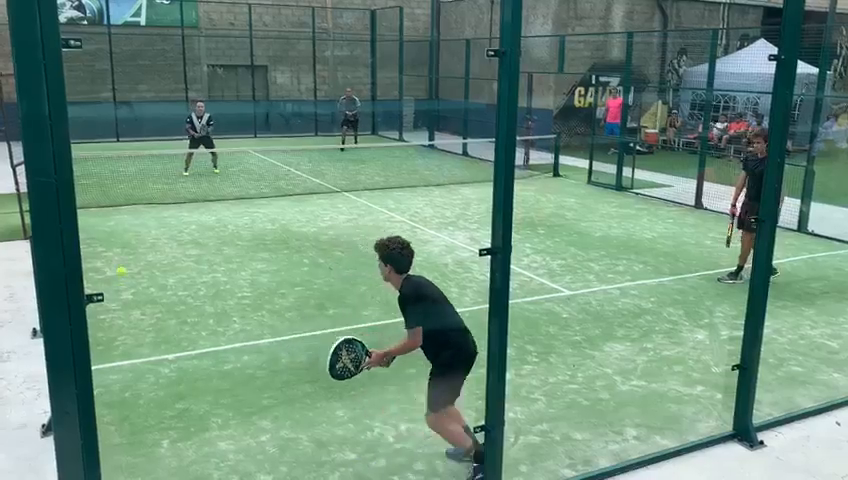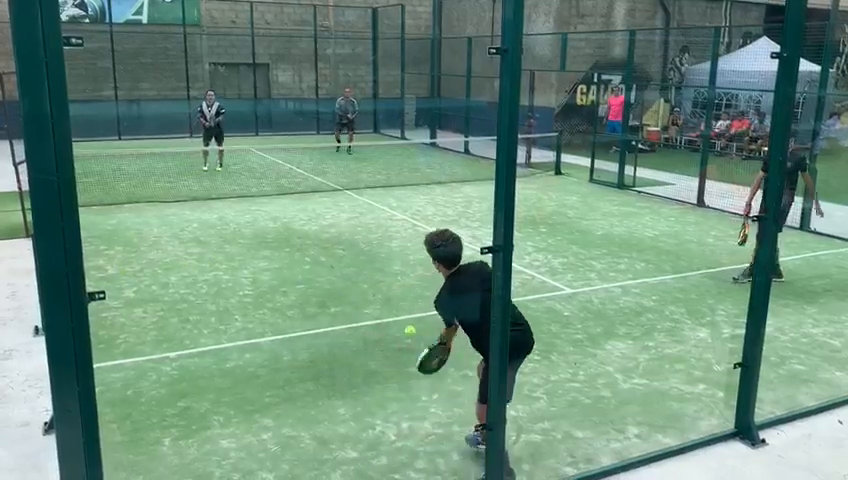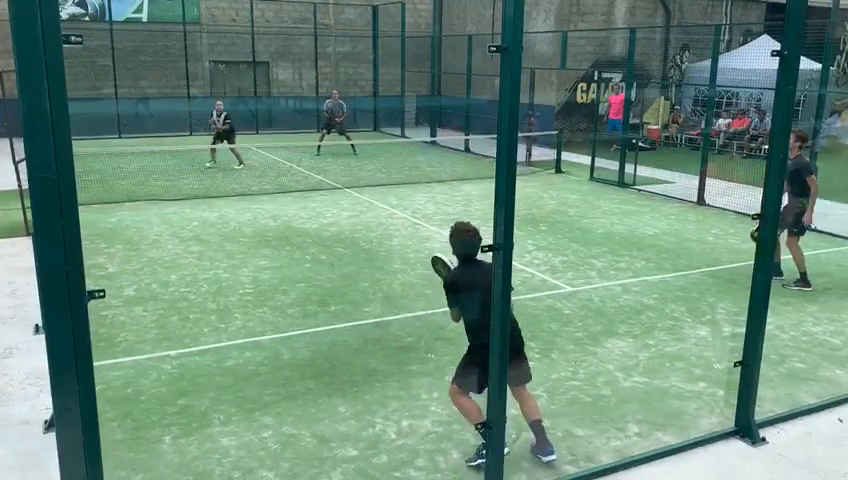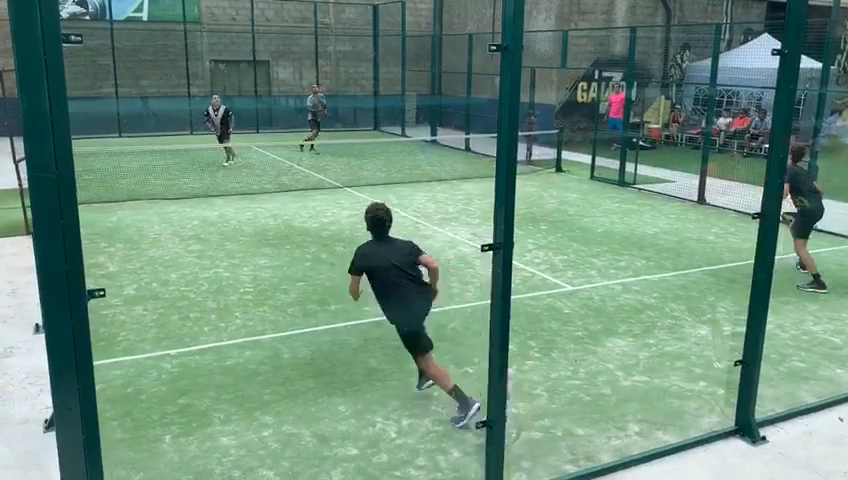
dt=0.4s
person 1, frame 1
left shoulder: (408, 295)
right shoulder: (417, 283)
left elbow: (415, 340)
left wrist: (385, 355)
right wrist: (390, 352)
left hip: (453, 355)
right hip: (454, 349)
left knee: (435, 419)
right knee: (442, 405)
left ankle: (484, 463)
right ankle: (474, 449)
person 1, frame 2
left shoulder: (444, 298)
right shoulder: (481, 268)
left elbow: (451, 331)
left wrist: (444, 342)
right hip: (524, 336)
left knee: (485, 410)
right knee: (483, 372)
right ankle: (487, 437)
person 1, frame 3
left shoulder: (452, 279)
right shoulder: (492, 269)
left elbow: (456, 317)
left hip: (483, 343)
right hip: (512, 336)
left knee: (458, 393)
right knee: (519, 389)
left ankle: (490, 441)
right ankle: (544, 446)
person 1, frame 4
left shoulder: (363, 252)
right shoulder: (407, 245)
left elbow: (355, 291)
right elbow: (433, 265)
left wrist: (356, 296)
right wrist: (434, 288)
left hip: (401, 312)
right hip: (421, 302)
left knee: (427, 361)
left ankle: (466, 403)
right ankle: (423, 375)
person 2, frame 1
right shoulder: (749, 158)
right elbow: (742, 181)
left wrist: (776, 210)
right wrist: (733, 203)
left hip: (761, 205)
right hip: (748, 202)
left knee: (747, 237)
right knee: (751, 238)
left ankle: (737, 273)
right ankle: (769, 268)
person 2, frame 2
left shoulder: (799, 159)
left elbow: (808, 182)
right elbow: (758, 180)
left wrist: (816, 202)
right wrist: (748, 202)
left hip: (783, 204)
left ankle: (751, 270)
right ankle: (776, 271)
person 2, frame 3
left shoulder: (801, 163)
right shoulder: (791, 162)
left elbow: (815, 187)
left wrist: (809, 212)
left hip: (800, 207)
right hip: (792, 205)
left knee: (791, 241)
left ankle: (804, 280)
right ankle: (776, 269)
person 2, frame 4
left shoulder: (788, 171)
right shoulder: (803, 171)
left elbow: (784, 193)
right elbow: (819, 191)
left hip: (805, 207)
right hip: (817, 207)
left knee: (799, 246)
right knee: (794, 227)
left ankle: (818, 282)
right ankle: (803, 263)
